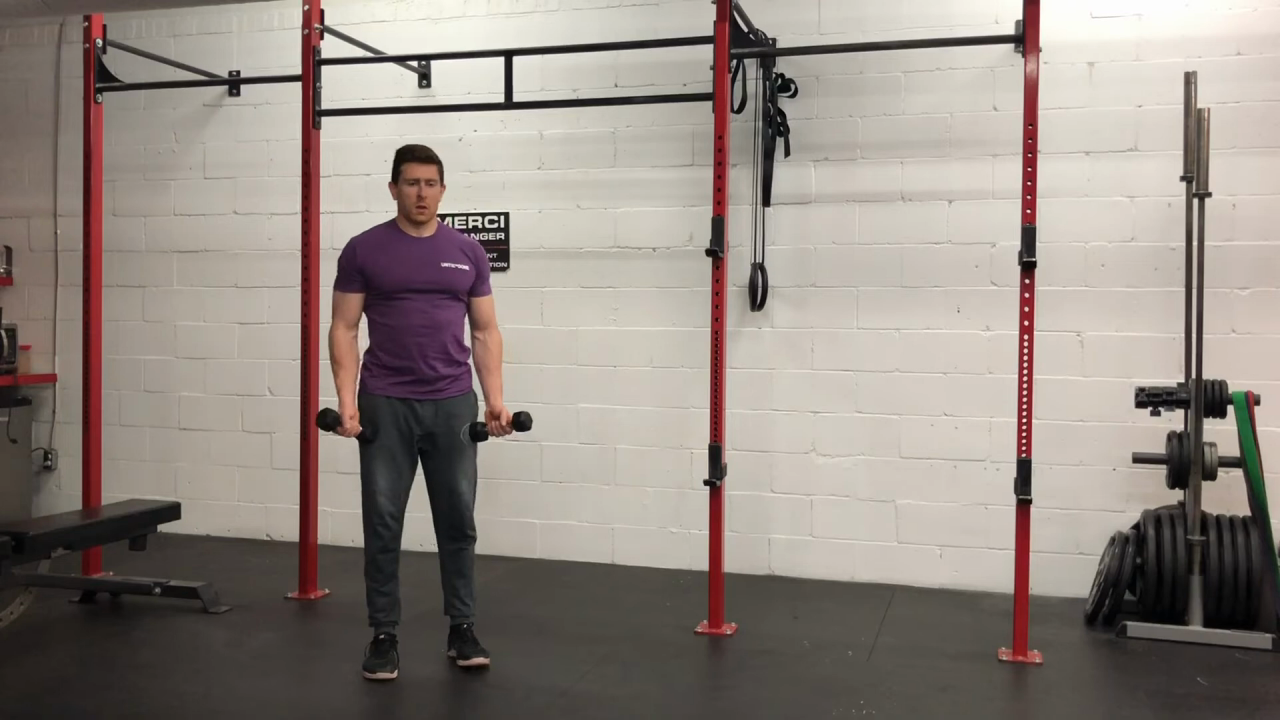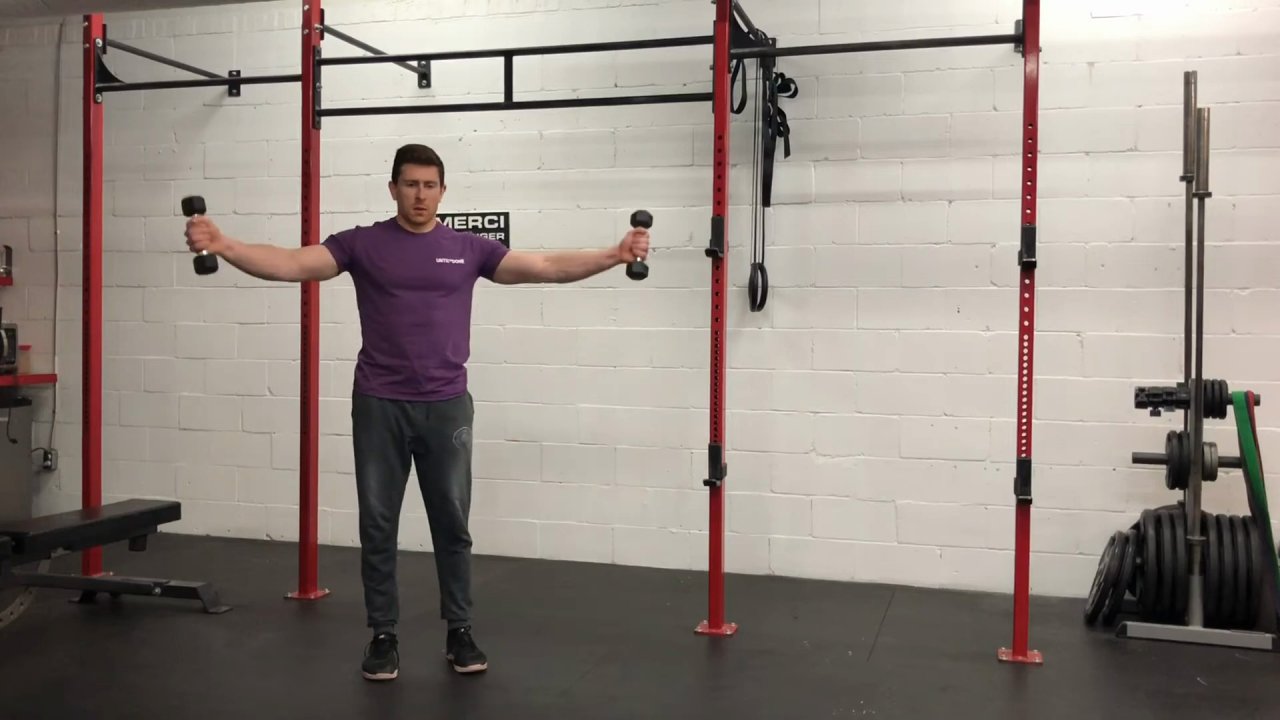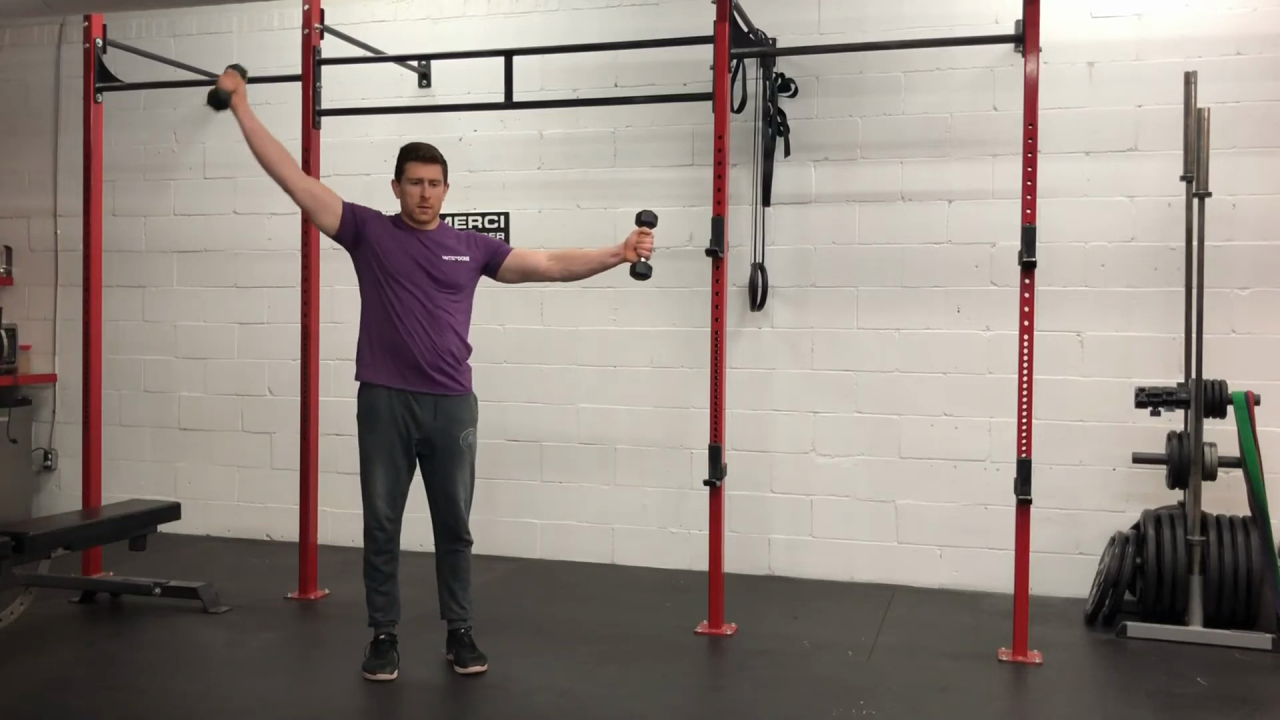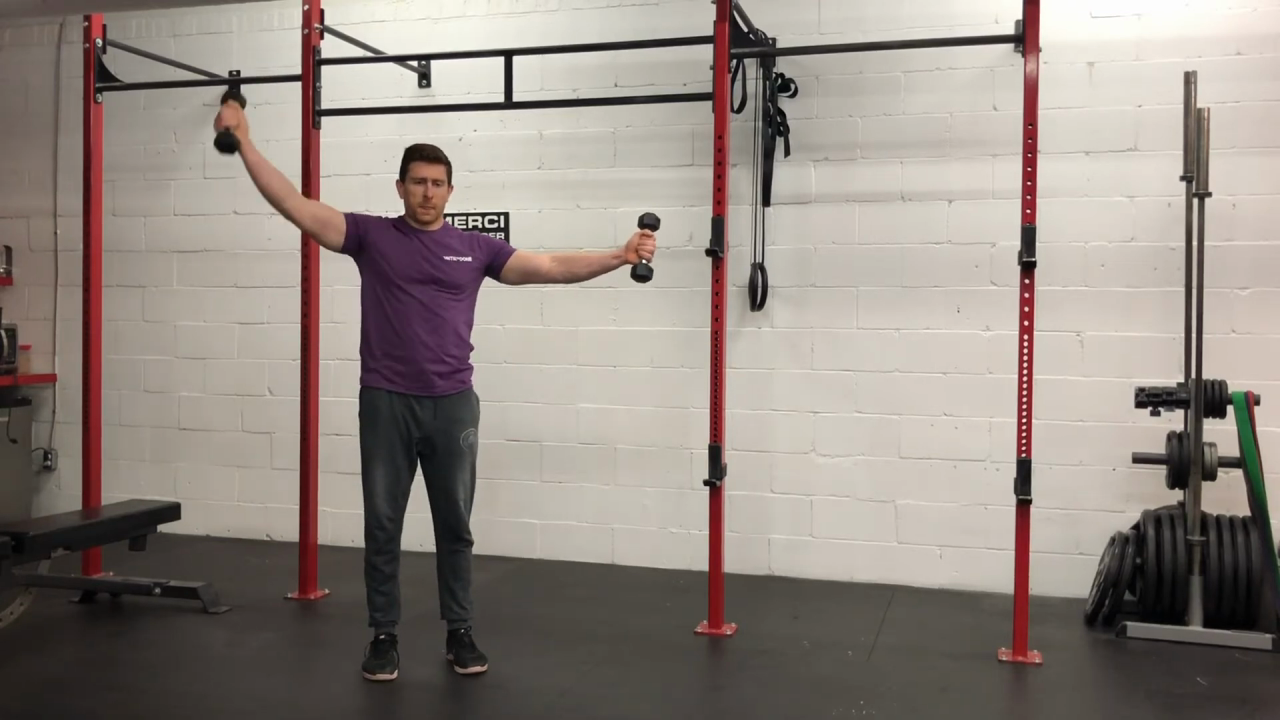
dt=1s
person 1, frame 1
left shoulder: (468, 252)
right shoulder: (364, 250)
left elbow: (485, 331)
right elbow: (344, 328)
left wrist: (495, 399)
right wrist: (347, 399)
left hip: (453, 405)
right hip: (385, 406)
left knee: (458, 522)
right knee: (383, 525)
left ankle: (461, 629)
right ankle: (384, 635)
person 1, frame 2
left shoulder: (468, 248)
right shoulder: (362, 244)
left elbow: (546, 266)
right elbow: (289, 263)
left wrist: (614, 255)
right wrist: (223, 245)
left hip: (447, 407)
right hip: (379, 405)
left knee: (453, 525)
right knee: (378, 526)
left ankle: (459, 632)
right ankle: (383, 635)
person 1, frame 3
left shoulder: (471, 246)
right shoulder: (369, 233)
left elbow: (550, 264)
right elbow: (294, 179)
left wrist: (618, 254)
right wrist: (241, 106)
left hip: (452, 404)
right hip: (385, 402)
left knee: (454, 526)
right knee: (381, 527)
left ankle: (460, 632)
right ankle: (383, 635)
person 1, frame 4
left shoulder: (474, 246)
right shoulder: (372, 235)
left elbow: (549, 267)
right elbow: (299, 208)
left wrist: (619, 255)
right wrist: (244, 143)
left hip: (452, 406)
right hip: (386, 402)
left knee: (454, 526)
right knee: (382, 528)
left ankle: (459, 633)
right ankle: (383, 636)
